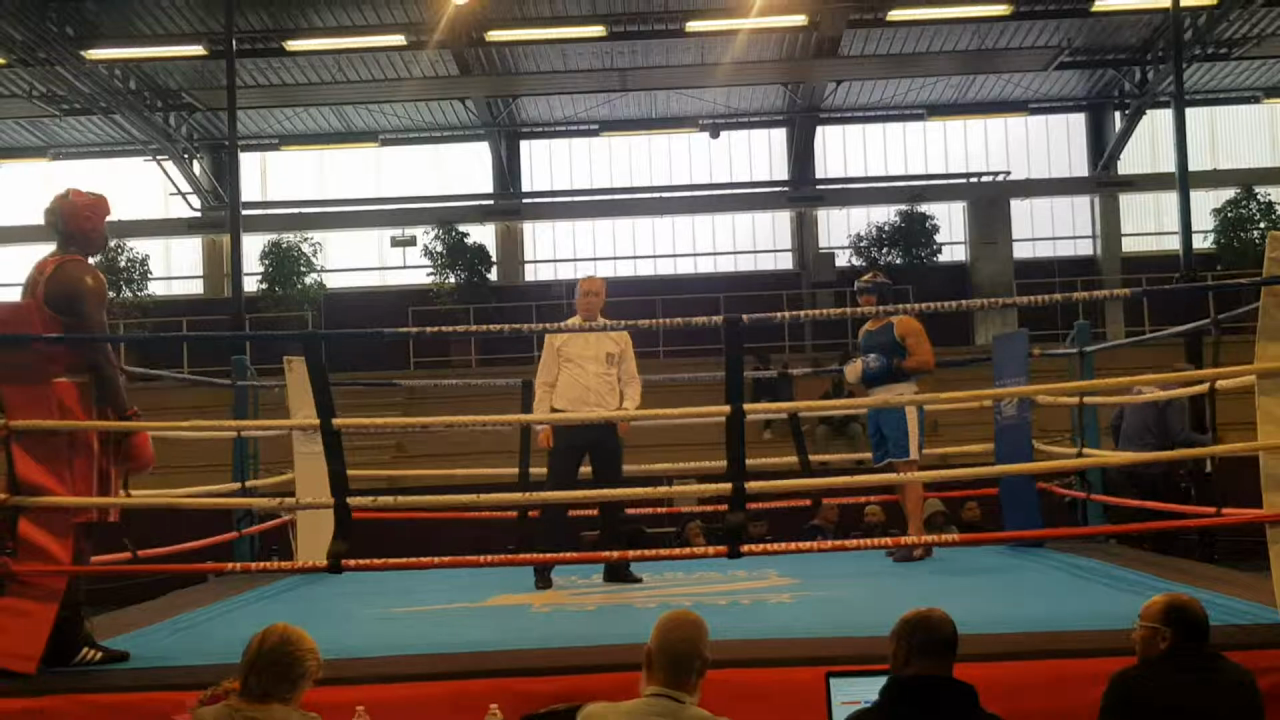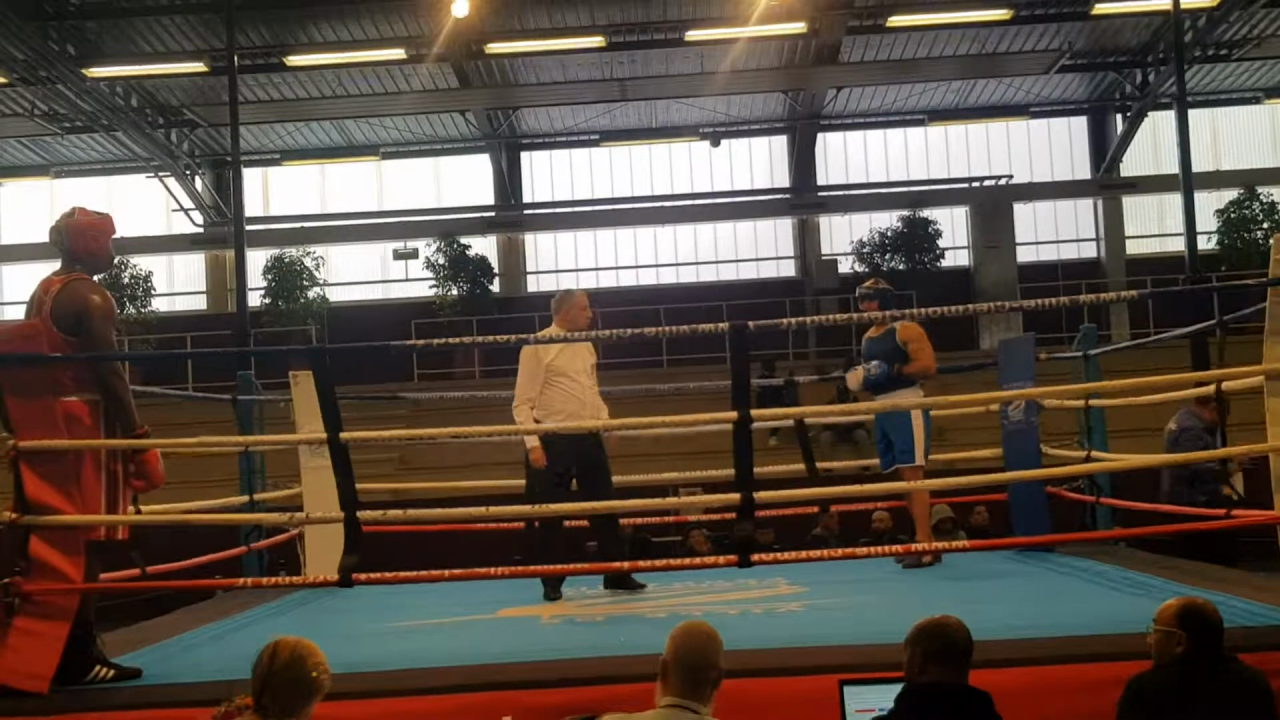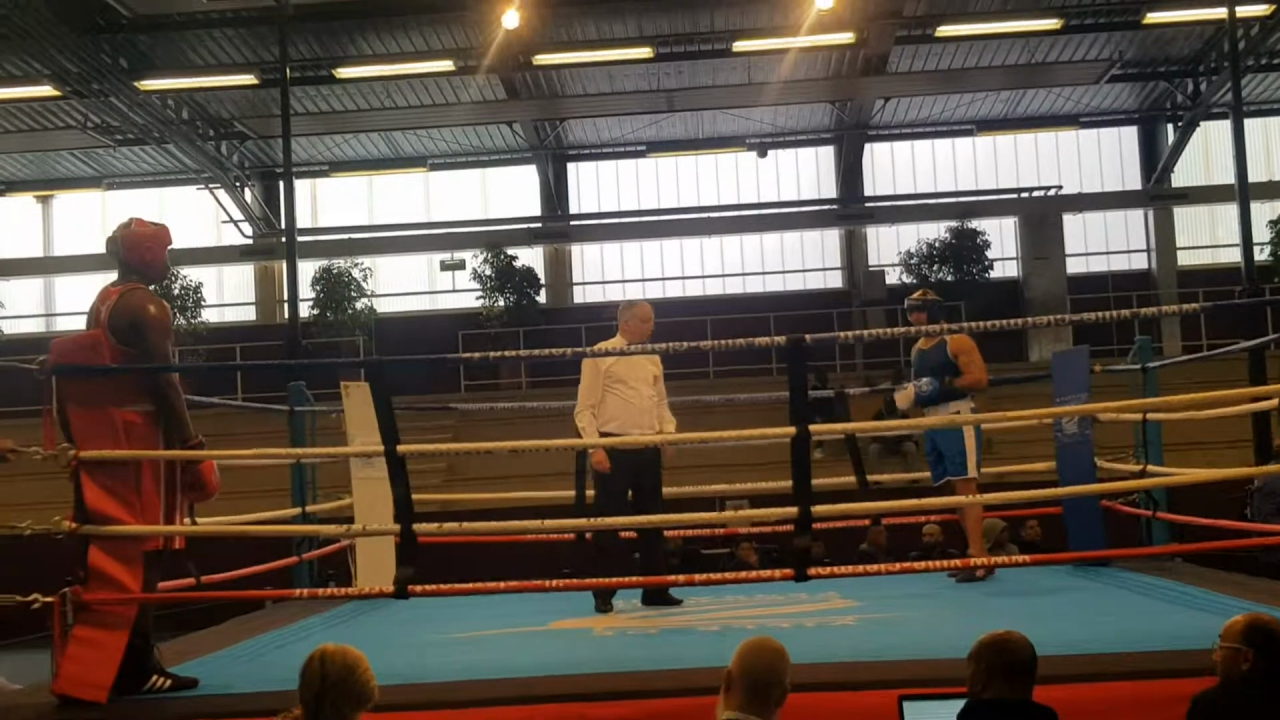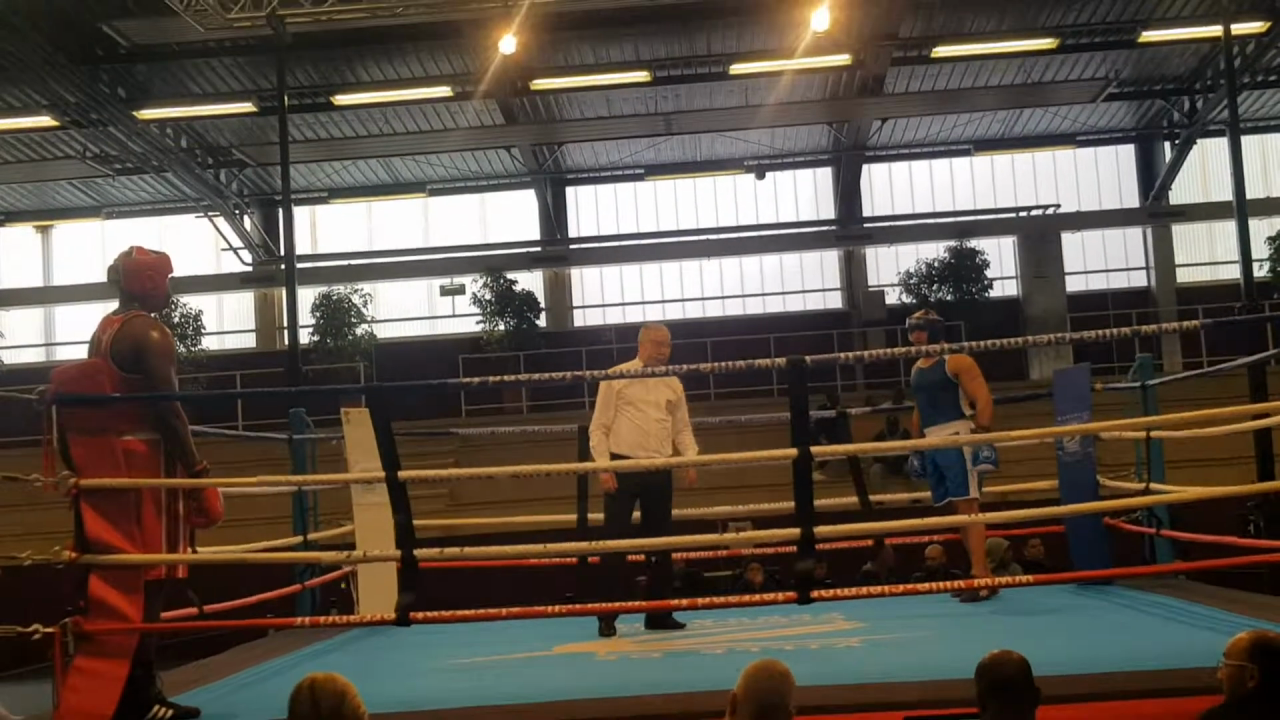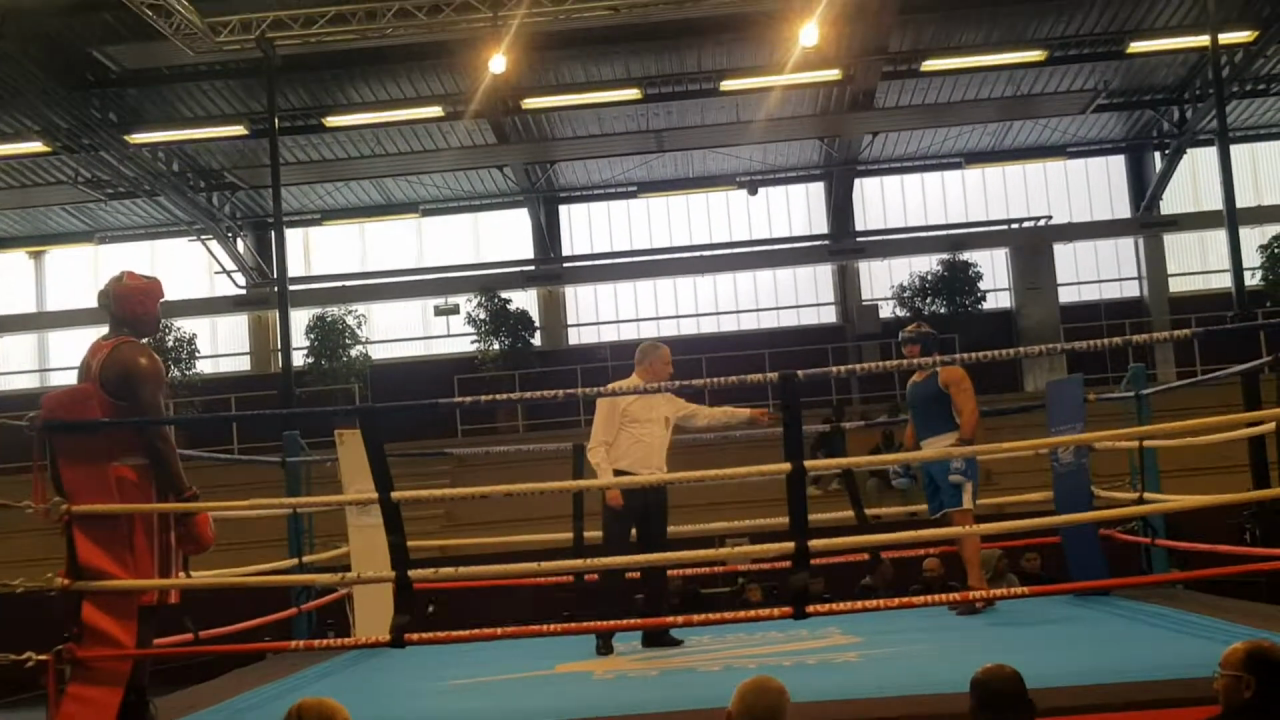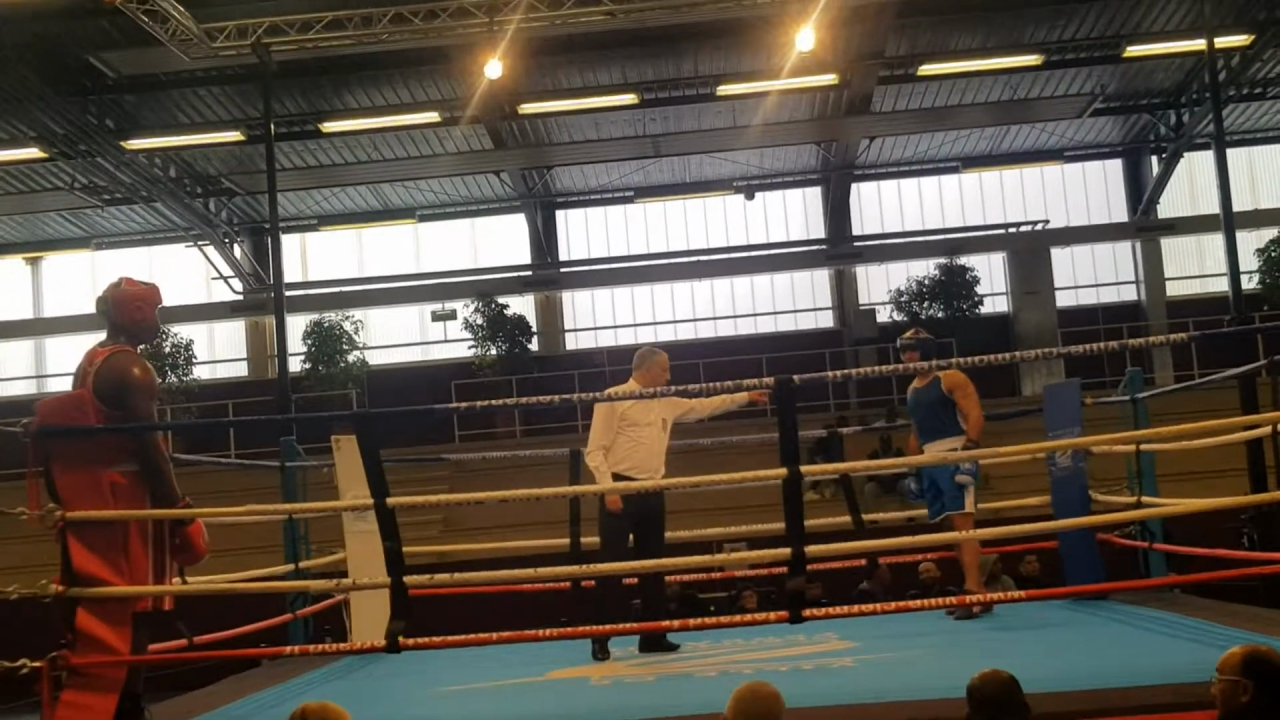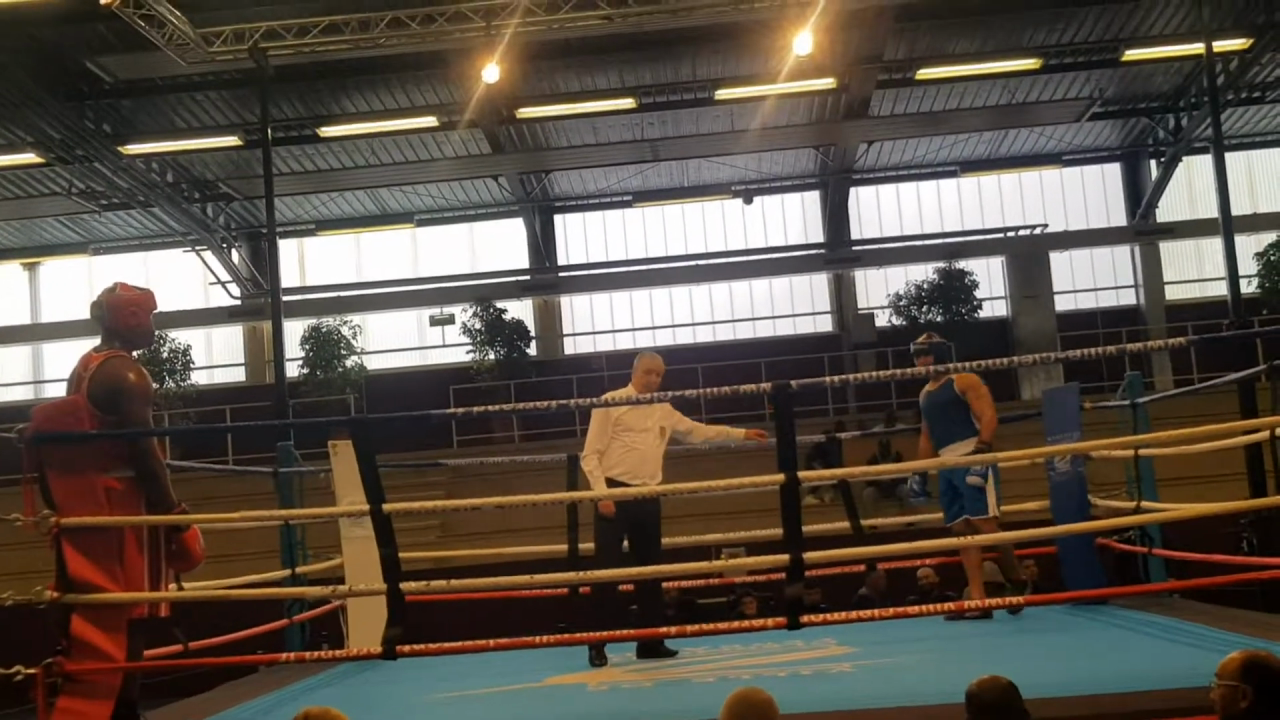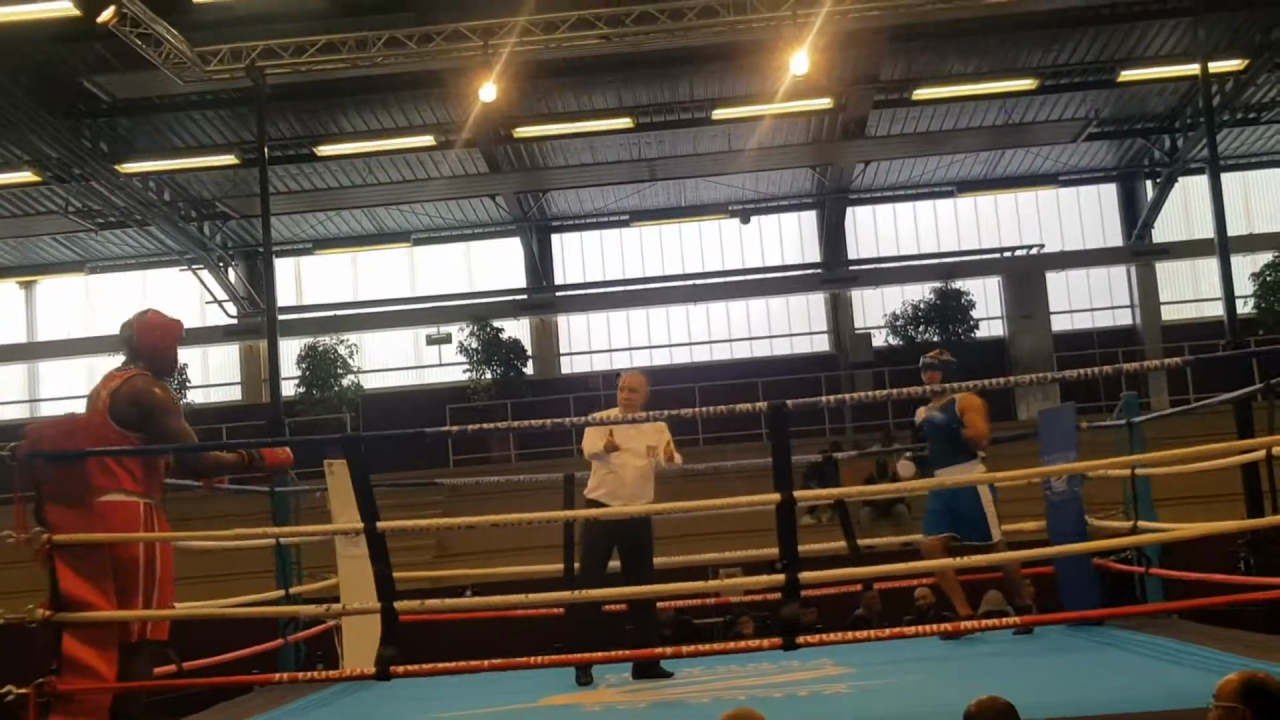
dt=0.5s
person 1, frame 1
right shoulder: (82, 278)
right elbow: (98, 357)
right wrist: (128, 422)
right hip: (72, 413)
left knee: (46, 524)
right knee: (67, 526)
left ankle: (61, 635)
right ankle: (60, 639)
person 1, frame 2
left shoulder: (41, 292)
right shoulder: (89, 297)
left elbow: (44, 368)
right elbow: (109, 374)
right wrist: (140, 441)
left hip: (45, 432)
right hip: (80, 432)
left knee: (52, 543)
right knee: (77, 544)
left ankle: (75, 653)
right ankle: (73, 657)
person 1, frame 3
left shoulder: (102, 302)
right shoulder: (146, 307)
left elbow: (104, 375)
right elbow: (162, 383)
right wrist: (193, 448)
left hip: (105, 440)
right hip: (140, 438)
left knee: (114, 551)
right knee: (137, 552)
left ankle: (130, 663)
right ankle: (130, 667)
person 1, frame 4
left shoulder: (102, 331)
right shoulder: (148, 334)
left elbow: (105, 406)
right elbow: (167, 410)
right wrist: (198, 474)
left hip: (108, 470)
right hip: (143, 467)
left knee: (118, 582)
right knee: (141, 581)
person 1, frame 5
left shoulder: (92, 357)
right shoulder: (137, 359)
right elbow: (156, 437)
right wrist: (188, 501)
left hip: (99, 495)
right hip: (133, 493)
left knee: (112, 608)
right knee: (132, 611)
person 1, frame 6
left shoulder: (89, 363)
right shoulder: (130, 368)
right elbow: (149, 448)
right wrist: (182, 513)
left hip: (94, 503)
right hip: (129, 501)
left knee: (106, 618)
right knee: (128, 618)
person 1, frame 7
left shoulder: (84, 368)
right shoulder: (125, 373)
right elbow: (145, 455)
right wrist: (179, 523)
left hip: (89, 507)
right hip: (124, 504)
left knee: (103, 624)
right knee: (124, 624)
person 1, frame 8
left shoulder: (104, 387)
right shoulder: (149, 390)
right elbow: (193, 461)
left wrist: (166, 463)
right wrist: (255, 459)
left hip: (99, 517)
right hip: (132, 518)
left knee: (112, 639)
right knee: (141, 638)
person 2, frame 1
left shoulder: (619, 336)
right shoulder: (558, 334)
left elbow: (631, 380)
right elbow: (544, 384)
left wrist: (628, 410)
right wrist: (543, 424)
left hip: (606, 425)
right hip: (567, 424)
right knee: (556, 495)
left ankle: (616, 567)
right ankle: (544, 569)
person 2, frame 2
left shoulder: (586, 346)
right shoulder: (537, 347)
right elbow: (522, 402)
left wrist: (604, 419)
right wrist: (533, 444)
left hip: (589, 436)
right hip: (555, 438)
left knee: (604, 502)
left ankle: (616, 573)
right ankle: (552, 582)
person 2, frame 3
left shoulder: (652, 359)
right shoulder: (600, 355)
right elbow: (585, 408)
left wrist: (669, 431)
right wrist: (595, 447)
left hip: (648, 448)
right hip: (614, 447)
left knee: (651, 518)
right knee: (609, 520)
left ankle: (655, 589)
right ankle: (604, 594)
person 2, frame 4
left shoulder: (673, 384)
right shoulder: (616, 376)
left elbow: (683, 428)
right elbow: (599, 427)
left wrist: (690, 459)
right wrist: (603, 467)
left hip: (659, 470)
right hip: (623, 467)
left knee: (660, 541)
right knee: (615, 541)
left ankle: (659, 613)
right ankle: (607, 617)
person 2, frame 5
left shoulder: (667, 400)
right shoulder: (615, 394)
left elbow: (704, 415)
right elbow: (597, 446)
left wrist: (747, 413)
right wrist: (609, 485)
left hip: (655, 487)
right hip: (623, 484)
right knee: (614, 559)
left ankle: (655, 630)
right ankle: (605, 635)
person 2, frame 6
left shoulder: (666, 403)
right shoulder: (613, 398)
left elbow: (704, 406)
right elbow: (595, 450)
left wrist: (745, 397)
right wrist: (609, 489)
left hip: (651, 491)
right hip: (620, 489)
left knee: (653, 563)
right knee: (612, 563)
left ankle: (652, 635)
right ankle: (601, 639)
person 2, frame 7
left shoulder: (663, 410)
right shoulder: (610, 403)
left elbow: (699, 431)
right elbow: (590, 454)
left wrist: (742, 435)
right wrist: (600, 493)
left hip: (647, 497)
left knee: (650, 568)
right knee: (606, 569)
left ankle: (650, 641)
right ankle: (597, 645)
person 2, frame 8
left shoulder: (657, 428)
right shoulder: (600, 421)
left elbow: (668, 459)
right elbow: (590, 449)
left wrist: (671, 457)
right wrist: (606, 447)
left hip: (637, 518)
right hip: (600, 512)
left knee: (642, 589)
right knee: (589, 587)
left ankle: (646, 662)
right ankle: (583, 663)
person 3, frame 1
left shoulder: (905, 324)
right shoulder: (864, 331)
left elbow: (927, 361)
left wrist: (889, 364)
right wrist: (858, 372)
left hip: (900, 402)
right hip: (875, 405)
left knee: (907, 468)
right knee: (896, 470)
left ankle: (916, 538)
right ankle: (916, 536)
person 3, frame 2
left shoulder: (907, 329)
right shoulder: (868, 338)
left elbow: (929, 366)
left wrist: (890, 370)
right wrist: (862, 379)
left hip: (906, 407)
right hip: (882, 411)
left knee: (913, 474)
right knee: (903, 476)
left ankle: (925, 544)
right ankle: (924, 542)
person 3, frame 3
left shoulder: (957, 341)
right shoulder: (917, 349)
left elbow: (979, 378)
left wrist: (941, 385)
right wrist: (909, 395)
right hip: (932, 424)
left knee: (965, 486)
right knee: (954, 489)
left ankle: (977, 558)
right ankle: (978, 555)
person 3, frame 4
left shoulder: (957, 361)
right shoulder: (917, 369)
left elbow: (983, 400)
left wrist: (983, 438)
left hip: (956, 440)
right hip: (932, 446)
left knee: (967, 505)
right knee: (956, 509)
left ankle: (980, 577)
right ankle: (983, 575)
person 3, frame 5
left shoulder: (950, 373)
right shoulder: (912, 383)
left elbow: (970, 413)
left wrist: (960, 451)
left hip: (953, 452)
right hip: (928, 458)
left knee: (962, 518)
right knee: (952, 522)
left ankle: (976, 588)
right ankle: (979, 586)
person 3, frame 6
left shoulder: (952, 378)
right shoulder: (913, 389)
left elbow: (975, 416)
left wrist: (968, 454)
right wrist: (914, 470)
left hip: (955, 456)
right hip: (930, 463)
left knee: (962, 522)
right knee: (951, 526)
left ankle: (973, 592)
right ankle: (979, 592)
person 3, frame 7
left shoulder: (964, 381)
right shoulder: (925, 394)
left elbow: (988, 417)
right elbow: (926, 436)
left wrist: (981, 453)
left hip: (973, 461)
right hip: (949, 466)
left knee: (986, 524)
right knee: (962, 531)
left ankle: (1018, 583)
right ankle: (978, 602)
person 3, frame 8
left shoulder: (967, 401)
right shoulder: (929, 409)
left elbow: (981, 439)
left wrist: (948, 426)
left hip: (970, 482)
right hip: (941, 487)
left knee: (994, 546)
right knee: (931, 549)
left ankle: (1023, 608)
right ankle: (964, 613)
